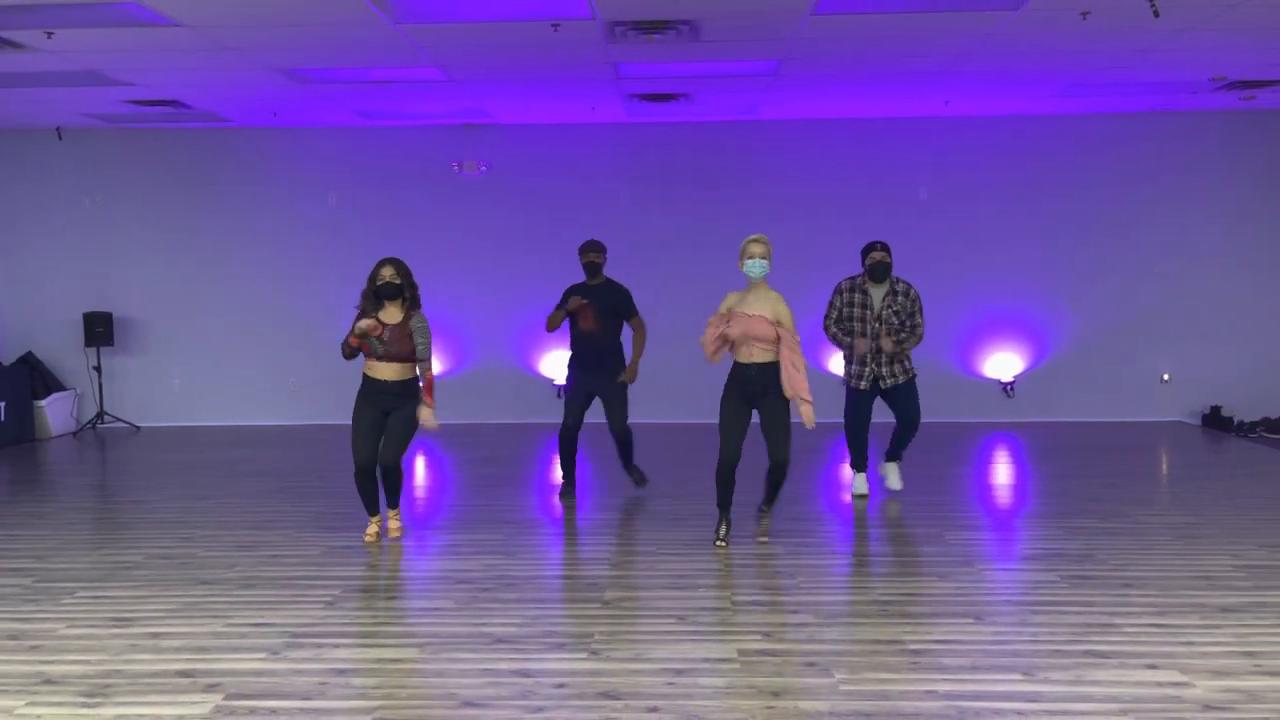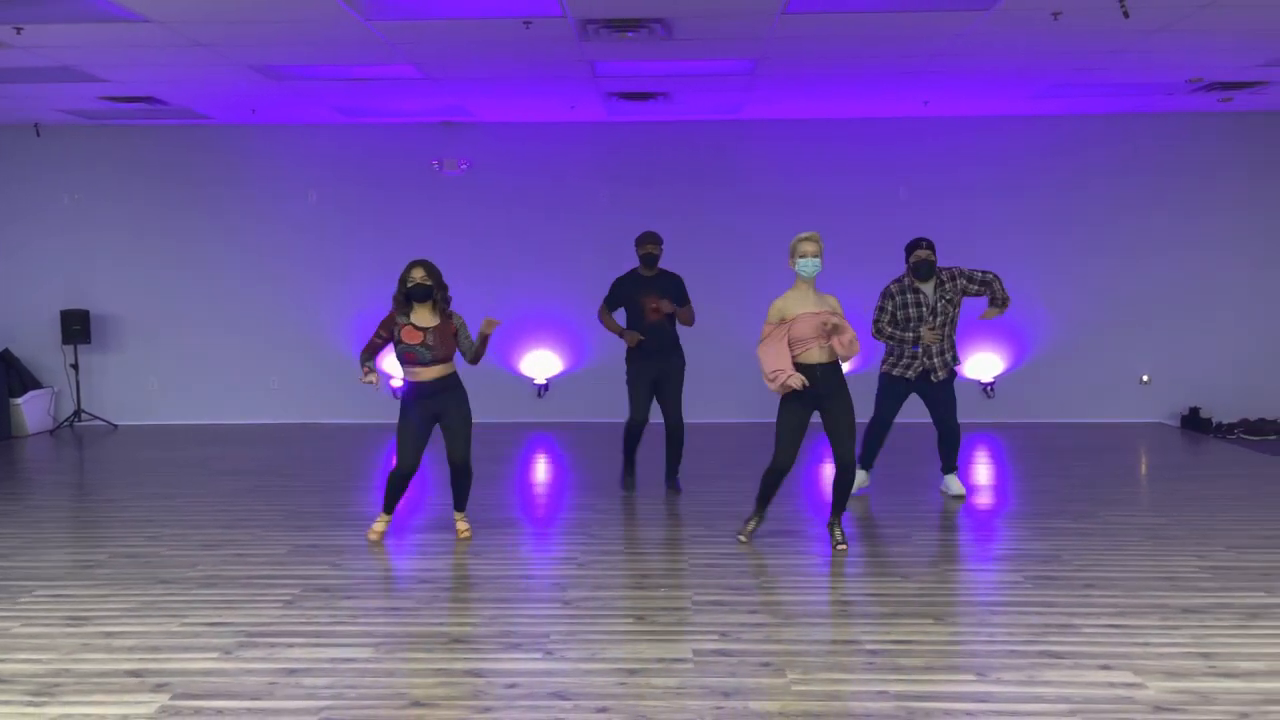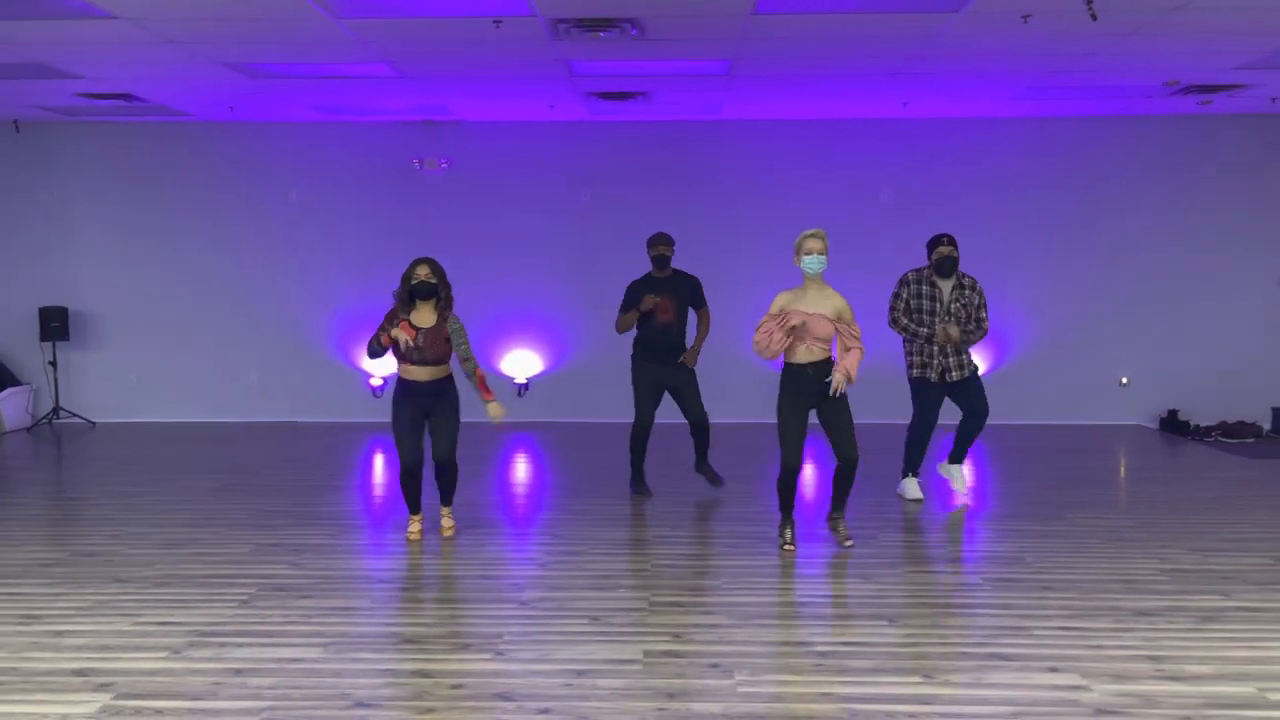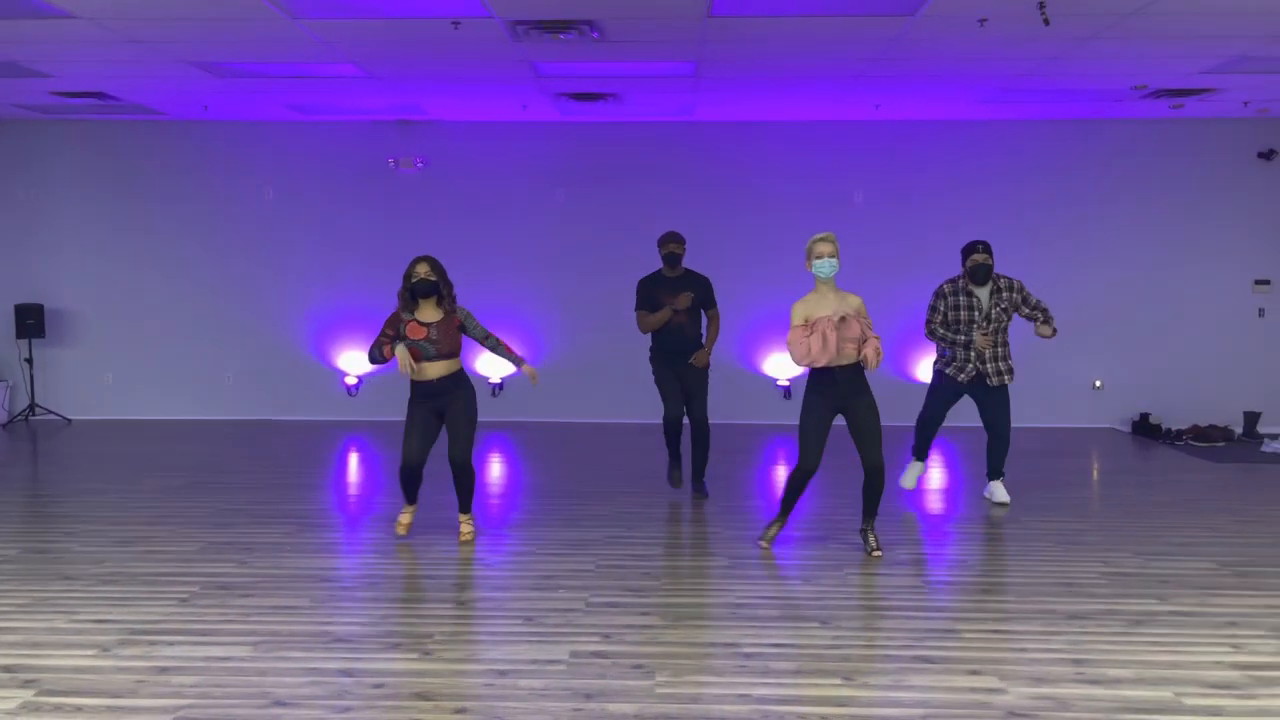
dt=0.5s
person 1, frame 1
left shoulder: (778, 305)
right shoulder: (732, 301)
left elbow: (792, 354)
right elbow: (710, 337)
left wrist: (802, 400)
right wrist: (724, 336)
left hip: (771, 384)
right hip: (737, 383)
left knee: (780, 459)
right knee: (728, 457)
left ankle: (765, 509)
right ankle: (724, 518)
person 1, frame 2
left shoulder: (831, 303)
right shoulder: (782, 305)
left elbow: (850, 348)
right elbow: (769, 350)
left wrist: (839, 333)
right wrist: (783, 375)
left hip: (833, 385)
right hip: (798, 387)
left knee: (846, 460)
right knee: (783, 461)
left ankle: (835, 521)
right ankle: (759, 512)
person 1, frame 3
left shoulder: (837, 302)
right shoulder: (784, 300)
left elbow: (854, 345)
right elbow: (761, 344)
left wrist: (845, 371)
right wrist: (787, 328)
left hip: (827, 384)
right hip: (793, 385)
left knee: (849, 456)
right knee: (791, 463)
left ankle: (836, 516)
right ankle: (786, 522)
person 1, frame 4
left shoulder: (854, 302)
right shoulder: (802, 307)
left elbow: (868, 336)
right elbow: (803, 354)
left wrist: (872, 353)
right wrist: (830, 326)
left hip: (856, 387)
right hip: (821, 388)
left knee: (874, 463)
right knee: (807, 464)
left ankle: (868, 526)
right ankle: (781, 518)
person 2, frame 1
left shoulder: (415, 320)
right shoulder: (368, 315)
left elbow: (425, 366)
right elbow: (347, 353)
left wrist: (426, 406)
right wrist: (358, 332)
left hip: (405, 398)
right hip: (369, 395)
left knee: (389, 460)
right knee: (363, 463)
left ankle: (393, 513)
right ankle: (374, 519)
person 2, frame 2
left shoulder: (451, 320)
right shoulder: (397, 321)
left elbow: (472, 359)
right elbow: (370, 350)
left wrist: (485, 336)
right wrist: (369, 371)
left hip: (452, 396)
right hip: (416, 399)
left knee: (460, 460)
right knee: (406, 465)
left ankle: (460, 515)
right ankle: (385, 515)
person 2, frame 3
left shoulder: (450, 322)
right shoulder: (398, 315)
left elbow: (468, 363)
right elbow: (372, 351)
left wrist: (490, 400)
right wrist: (393, 335)
left hip: (442, 397)
right hip: (406, 398)
left knee: (443, 457)
right knee: (409, 462)
left ankle: (446, 510)
right ankle: (415, 517)
person 2, frame 4
left shoulder: (456, 314)
right shoulder: (400, 319)
left elbow: (488, 339)
right elbow: (374, 355)
left wrist: (520, 362)
right wrist: (394, 349)
left hip: (458, 393)
right hip: (422, 398)
left knee: (459, 458)
right knee: (411, 461)
left ankle: (466, 517)
right ankle: (408, 506)
person 3, frame 1
left shoulder: (618, 292)
right shoulder: (573, 293)
left elbow: (639, 328)
right elbow: (550, 327)
left wrist: (633, 365)
right wrist: (565, 308)
left hip: (612, 373)
right hip: (579, 371)
left knee: (619, 427)
right knee: (569, 427)
left ankle: (628, 465)
right ankle: (568, 480)
person 3, frame 2
left shoulder: (673, 281)
right shoulder: (625, 283)
left elbow: (690, 319)
right elbow: (604, 313)
left wrist: (674, 310)
right wrist: (623, 333)
left hip: (671, 359)
right hip: (640, 360)
left knee: (674, 418)
right knee: (638, 418)
left ankle: (672, 475)
right ankle: (628, 468)
person 3, frame 3
left shoulder: (689, 283)
right shoulder: (637, 287)
left elbow: (704, 316)
right elbow: (620, 328)
left wrist: (695, 349)
right wrist: (639, 310)
left hip: (680, 362)
right hip: (646, 363)
left knee: (699, 418)
right knee: (643, 421)
left ankle: (702, 464)
right ankle: (637, 478)
person 3, frame 4
left shoulder: (700, 282)
right shoulder: (647, 284)
left elbow: (713, 318)
right elbow: (644, 325)
left wrist: (707, 349)
right wrist: (673, 307)
left hip: (694, 361)
right hip: (663, 361)
left knee: (699, 419)
right knee: (673, 413)
left ankle: (698, 478)
right ankle: (674, 462)
person 4, frame 1
left shoulder: (907, 292)
right shoulder: (845, 289)
left elbow: (917, 332)
right elbow: (830, 324)
left wrist: (894, 344)
right wrist: (851, 342)
left hip: (898, 371)
right hip: (860, 372)
left knee: (910, 420)
right knee: (855, 426)
left ankle: (891, 463)
right ankle: (859, 473)
person 4, frame 2
left shoulder: (954, 278)
right shoulder: (893, 290)
left elbow: (989, 280)
right elbow: (879, 329)
left wrist: (998, 302)
right wrist: (916, 336)
left hip: (939, 368)
right hip: (898, 366)
left knee: (948, 424)
right knee: (881, 419)
left ankle: (949, 474)
right ankle: (863, 470)
person 4, frame 3
left shoulder: (972, 287)
right shoulder: (911, 281)
left elbow: (982, 326)
right elbow: (896, 317)
left wrist: (961, 334)
right wrist: (931, 333)
left hip: (960, 365)
right hip: (923, 365)
left knee: (979, 411)
right knee: (924, 421)
left ankle: (953, 464)
right ankle: (908, 478)
person 4, frame 4
left shoulder: (1010, 288)
right shoulder: (947, 290)
left elbow: (1036, 309)
right elbow: (931, 328)
left wrist: (1046, 326)
right wrist: (969, 340)
left hip: (994, 372)
right hip: (952, 367)
left knee: (1000, 429)
right knee: (930, 415)
left ankle: (995, 480)
right ankle: (918, 460)
